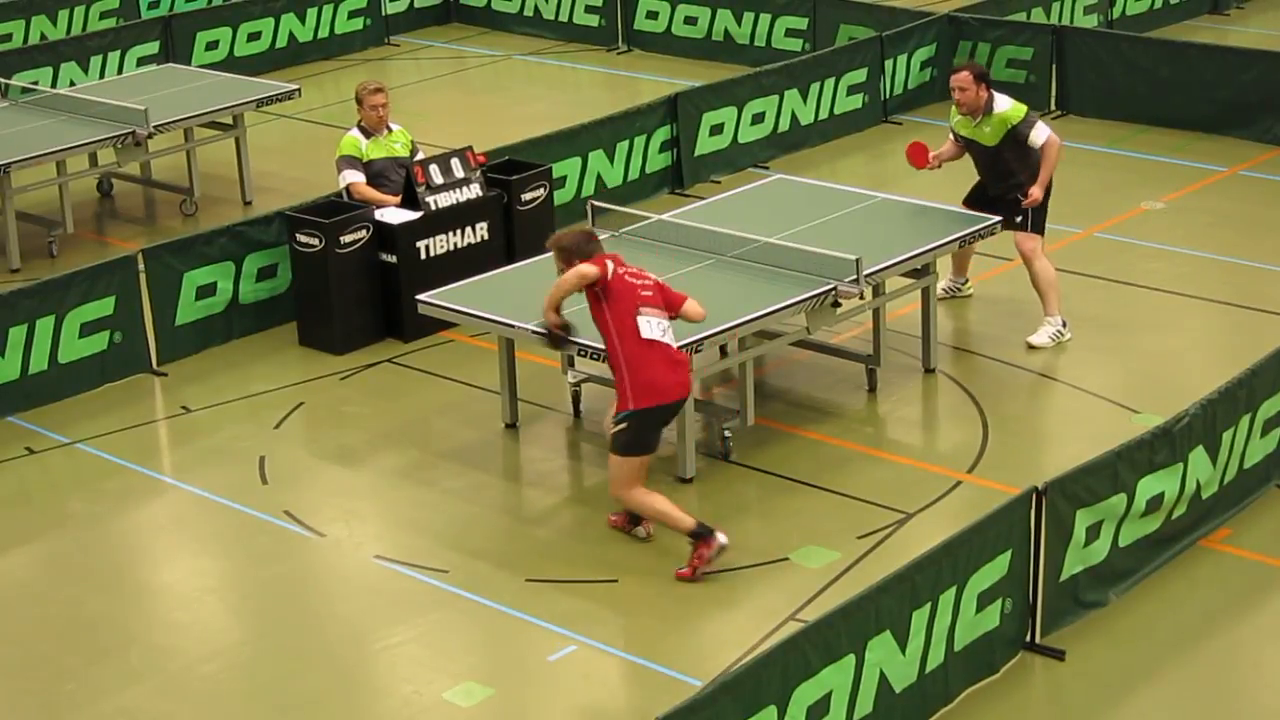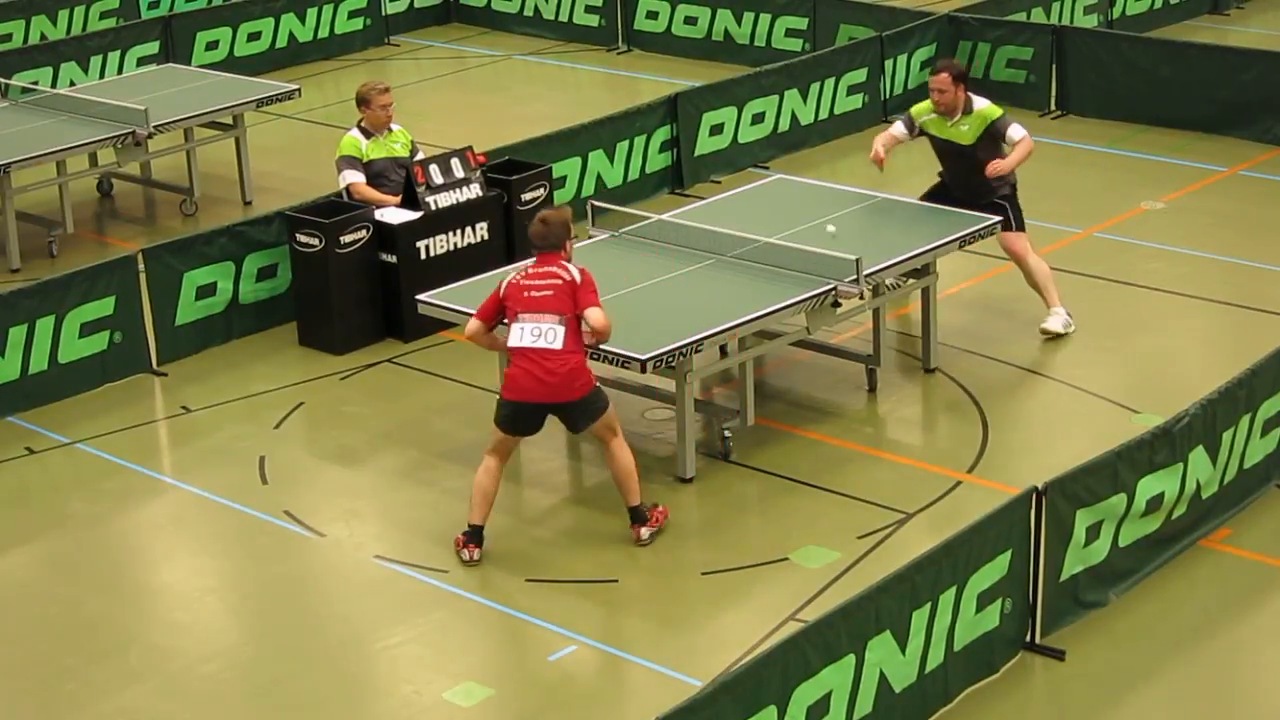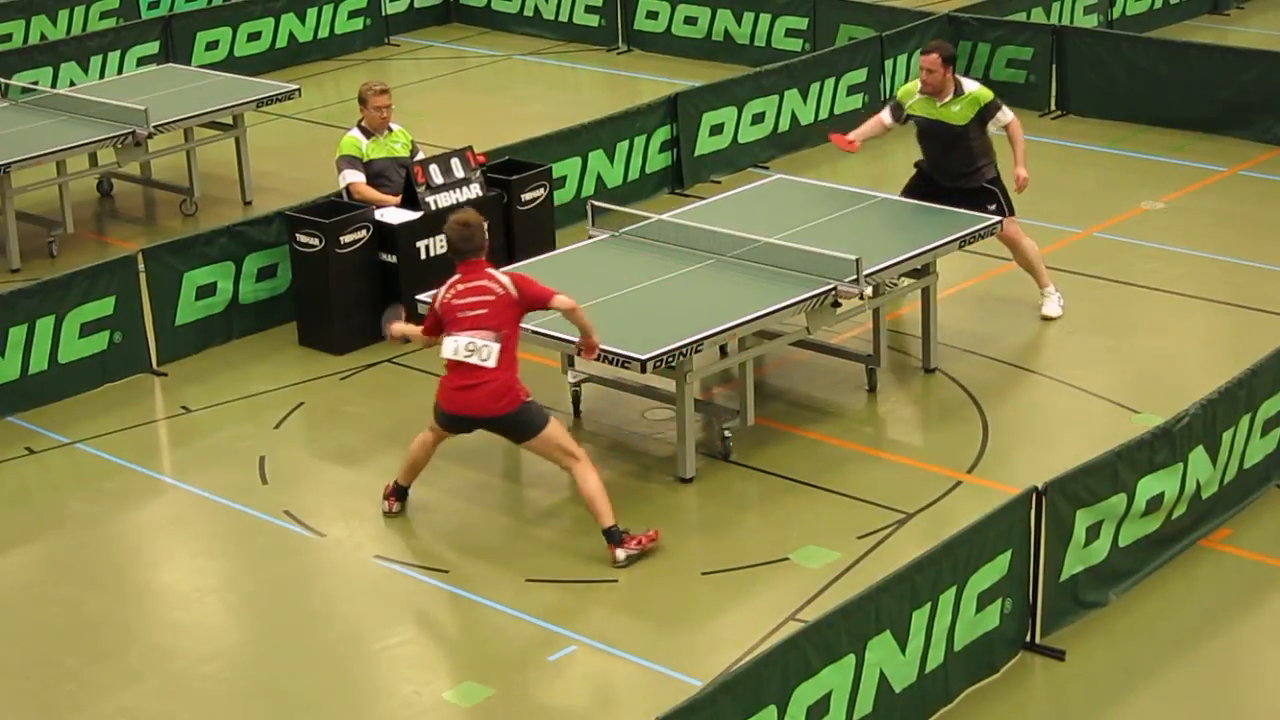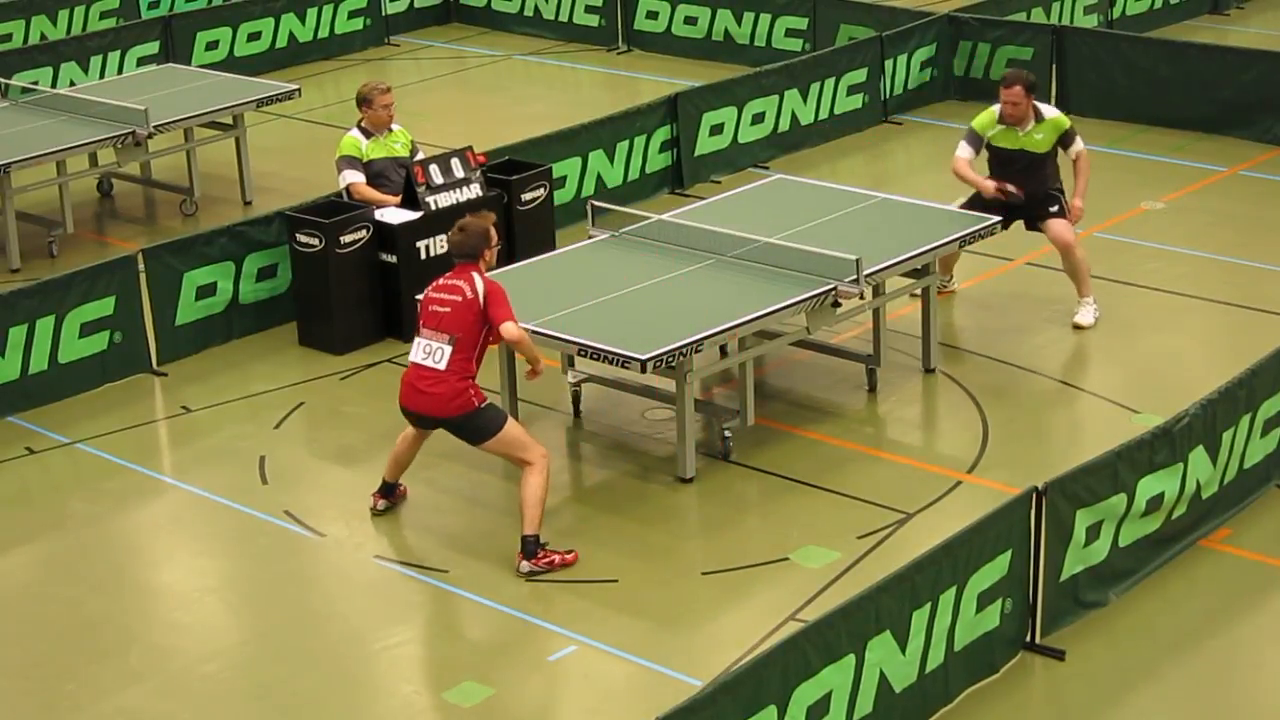
dt=0.5s
person 1, frame 1
left shoulder: (597, 269)
right shoulder: (645, 278)
left elbow: (581, 271)
right elbow: (696, 312)
left wrist: (550, 308)
left hip: (645, 391)
right hip: (677, 383)
left knee: (626, 489)
right knee: (627, 440)
left ankle: (705, 537)
right ankle: (636, 520)
person 1, frame 2
left shoulder: (511, 281)
right shoulder: (576, 275)
left elbow: (472, 331)
right elbow: (599, 324)
right wrist: (590, 340)
left hip: (519, 388)
right hip: (571, 384)
left knee: (496, 455)
right knee: (612, 436)
left ankle: (473, 540)
right ankle: (642, 520)
person 1, frame 3
left shoulder: (443, 294)
right shoulder: (509, 282)
left elbow: (428, 339)
right elbow: (566, 305)
left wrist: (403, 329)
right wrist: (589, 337)
left hip: (454, 398)
right hip: (502, 401)
left knee: (435, 431)
right knee: (575, 458)
left ankle: (396, 494)
right ankle: (617, 539)
person 1, frame 4
left shoulder: (435, 287)
right shoulder: (488, 288)
right elbow: (512, 334)
right wrist: (536, 360)
left hip: (411, 393)
right hip: (454, 399)
left knee: (419, 428)
right knee: (536, 458)
left ankle: (385, 493)
right ankle: (531, 552)
person 2, frame 1
left shoulder: (1009, 113)
right shoulder: (958, 114)
left elbow: (1052, 142)
right elbow: (957, 144)
left wrist: (1040, 185)
right wrist: (939, 156)
left hip: (1026, 188)
right hip: (991, 185)
left knee: (1029, 250)
left ankle: (1055, 323)
right ankle: (958, 282)
person 2, frame 2
left shoulder: (985, 113)
right shoulder: (924, 112)
left elbow: (1026, 142)
right elbow: (889, 135)
left wrist: (1008, 164)
right wrist: (879, 148)
left hip: (995, 191)
right hip: (954, 187)
left knee: (1018, 250)
left ankle: (1058, 312)
person 2, frame 3
left shoulder: (976, 95)
right shoulder: (909, 95)
left elbow: (1012, 124)
right elbow: (883, 121)
left wrist: (1020, 166)
right wrist: (852, 137)
left hip: (978, 177)
right hip: (934, 175)
left knee: (1011, 234)
left ankle: (1049, 291)
person 2, frame 4
left shoulder: (1054, 120)
right shoulder: (986, 121)
left elbow: (1080, 155)
right elbow: (959, 164)
left wrist: (1078, 196)
right wrist: (980, 184)
left hip: (1043, 192)
right hip: (996, 193)
left knee: (1066, 240)
left ankle: (1087, 303)
right ankle: (943, 280)
